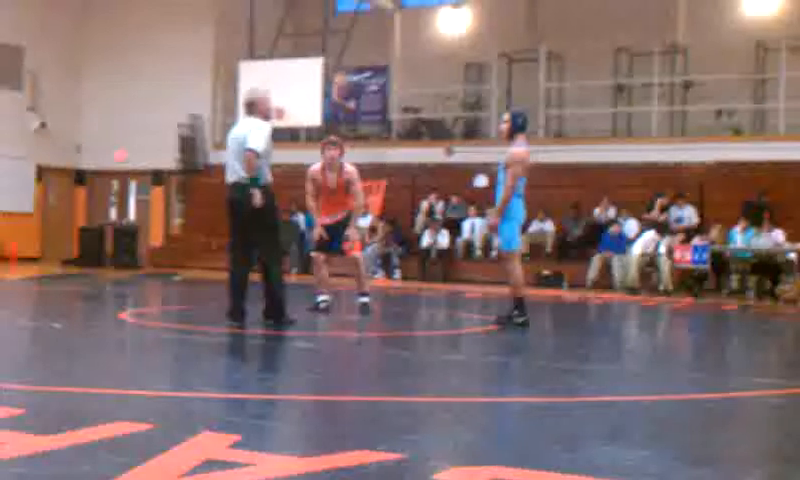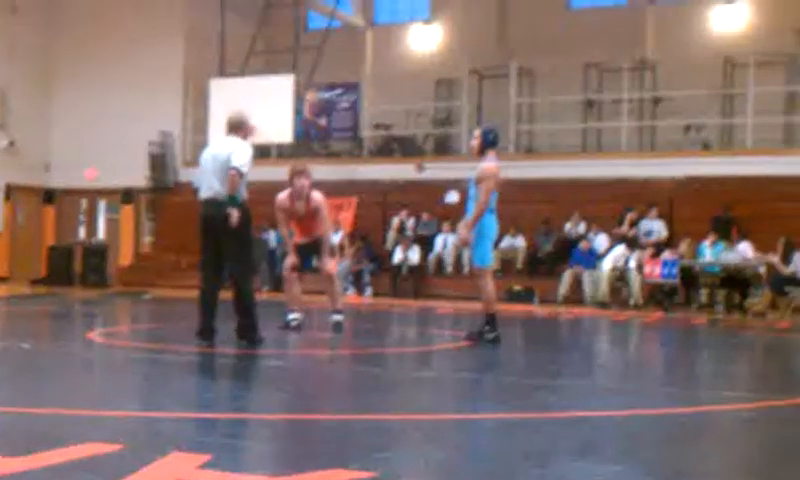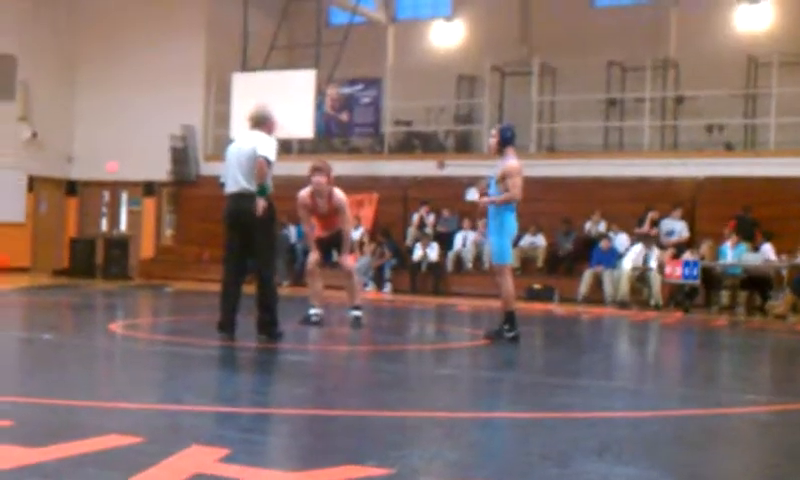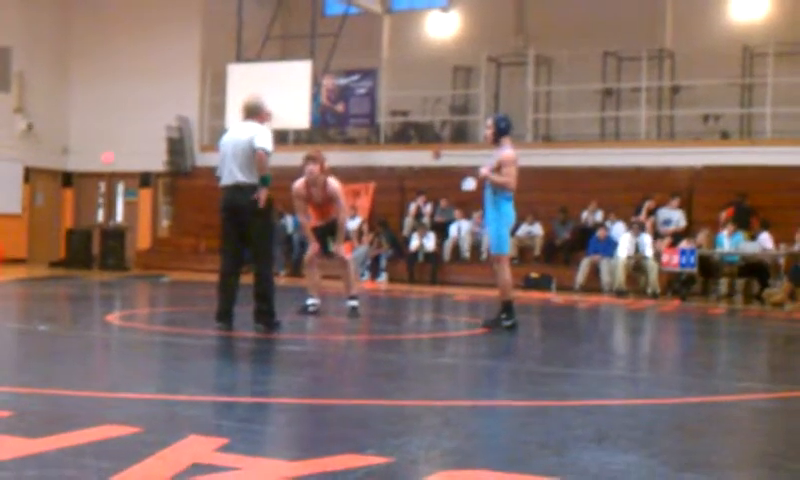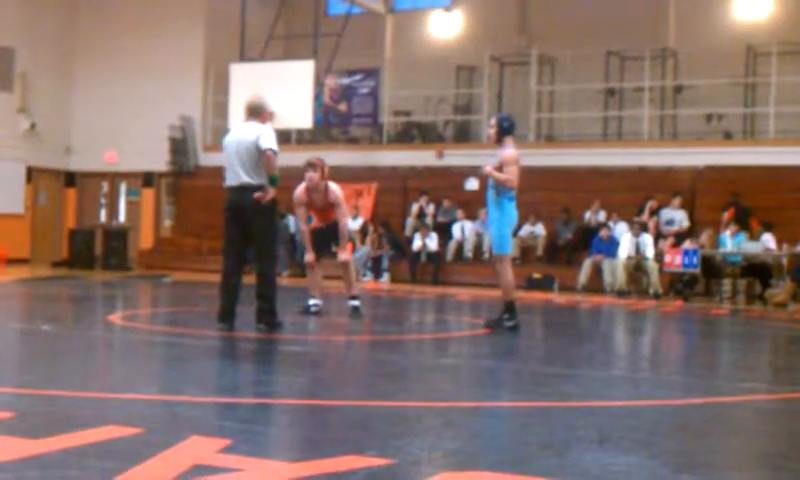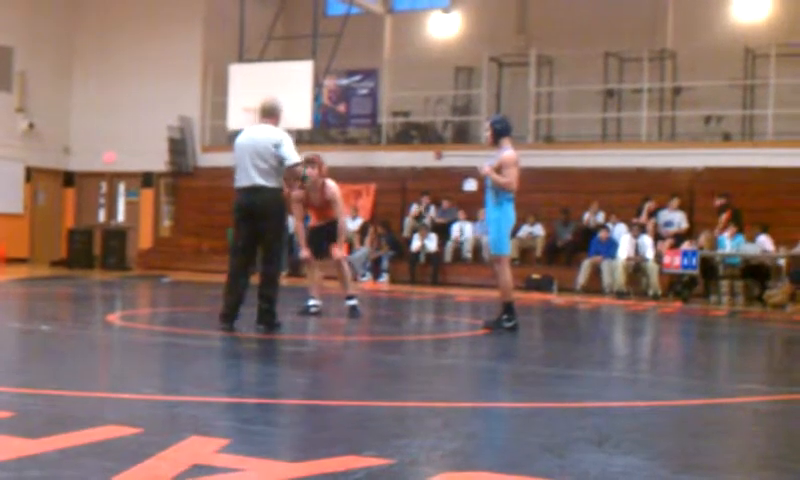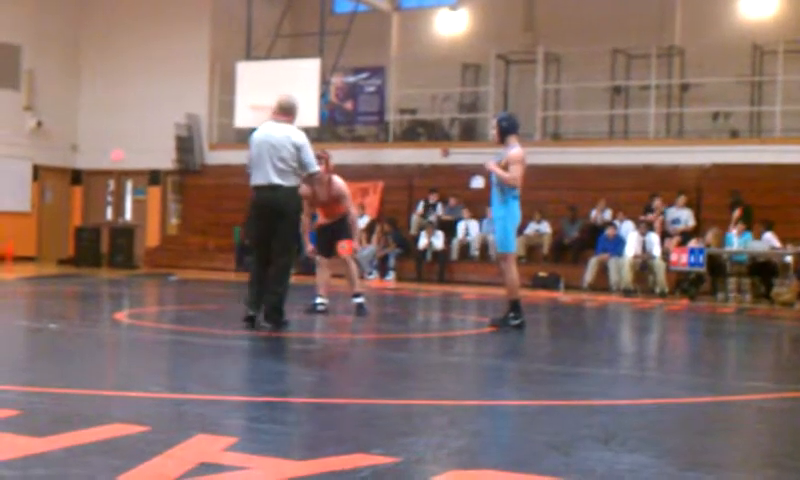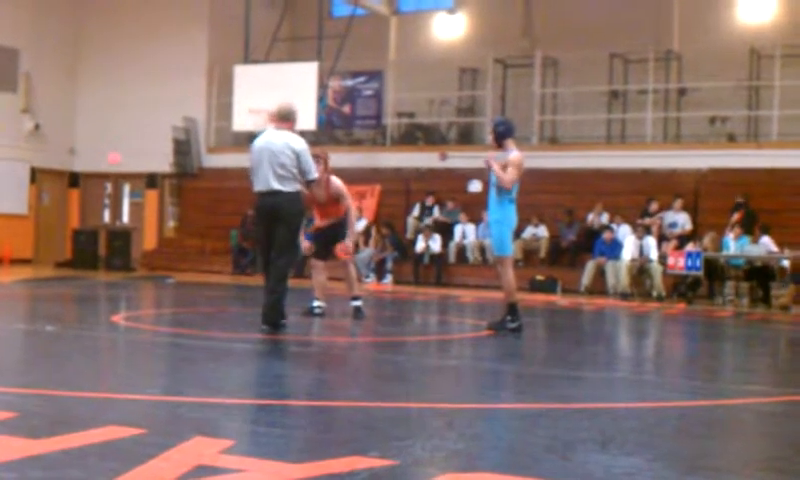
dt=0.4s
person 1, frame 1
left shoulder: (236, 128)
right shoulder: (261, 127)
left elbow: (231, 163)
right elbow: (251, 155)
left wrist: (241, 185)
right wrist: (255, 187)
left hip: (234, 192)
right hip: (255, 192)
left knee: (239, 256)
right knee: (269, 255)
left ankle: (236, 313)
right ankle: (275, 313)
person 1, frame 2
left shoulder: (210, 147)
right shoulder: (242, 146)
left elbow: (199, 184)
right elbow: (234, 174)
left wrist: (209, 201)
right wrist: (233, 206)
left hip: (207, 209)
right hip: (229, 210)
left knee: (209, 273)
right knee: (241, 273)
left ankle: (206, 332)
right ankle: (247, 332)
person 1, frame 3
left shoulder: (234, 143)
right shoulder: (266, 140)
left elbow: (225, 179)
right elbow: (262, 162)
left wrist: (234, 197)
right wrist: (262, 194)
left hip: (233, 203)
right hip: (255, 204)
left knee: (233, 267)
right knee: (264, 267)
left ankle: (226, 325)
right ankle: (267, 327)
person 1, frame 4
left shoulder: (228, 135)
right shoulder: (260, 131)
left elbow: (222, 169)
right elbow: (261, 154)
right wrist: (265, 185)
left hip: (229, 195)
right hip: (252, 196)
left knee: (230, 258)
right knee: (262, 258)
left ankle: (224, 316)
right ankle: (264, 317)
person 1, frame 5
left shoulder: (230, 135)
right shoulder: (263, 131)
right elbow: (269, 154)
right wrist: (272, 184)
left hip: (233, 195)
right hip: (258, 197)
left knee: (232, 258)
right knee: (265, 258)
left ankle: (225, 316)
right ankle: (266, 317)
person 1, frame 6
left shoulder: (241, 136)
right shoulder: (279, 136)
right elbow: (294, 168)
left hip: (244, 196)
right hip: (270, 198)
left knee: (240, 257)
right knee: (271, 259)
left ankle: (228, 315)
right ankle: (265, 317)
person 1, frame 7
left shoulder: (257, 134)
right shoulder: (297, 136)
left elbow: (251, 167)
right elbow: (313, 173)
right wrist: (298, 176)
left hip: (260, 195)
right hip: (286, 196)
left knee: (260, 254)
right knee: (282, 256)
left ankle: (253, 307)
right ankle: (272, 315)
person 1, frame 8
left shoulder: (258, 142)
right shoulder: (297, 142)
left elbow: (253, 175)
right elbow: (311, 179)
right wrist: (306, 191)
left hip: (263, 201)
right hip: (289, 201)
left knee: (269, 258)
right knee: (282, 259)
left ankle: (276, 313)
right ankle: (271, 316)
person 2, frame 1
left shoulder: (517, 151)
right shoulder: (516, 150)
left elbow: (510, 187)
left wrist: (496, 214)
right wrist: (496, 211)
left hip: (509, 210)
right hip: (507, 210)
left knee: (511, 259)
right knee: (510, 260)
left ankle: (520, 312)
right ankle: (517, 310)
person 2, frame 2
left shoulder: (489, 166)
right shoulder: (485, 166)
left elbow: (484, 202)
left wrist: (468, 228)
right wrist: (466, 223)
left hip: (482, 226)
right hip: (479, 226)
left knee: (484, 275)
right knee: (482, 275)
left ankle: (492, 327)
right ankle: (488, 325)
person 2, frame 3
left shoulder: (511, 164)
right shoulder: (504, 163)
left elbow: (516, 195)
left wrist: (490, 200)
right wrist: (490, 196)
left hip: (502, 223)
right hip: (496, 222)
left knee: (503, 273)
right knee: (501, 274)
left ankle: (511, 327)
right ankle: (507, 324)
person 2, frame 4
left shoulder: (507, 154)
right shoulder: (500, 153)
left elbow: (510, 184)
left wrist: (488, 175)
right wrist: (488, 176)
left hip: (500, 212)
right hip: (495, 212)
left knee: (501, 262)
right knee: (498, 263)
left ankle: (508, 315)
right ankle: (505, 313)
person 2, frame 5
left shoulder: (509, 153)
right shoulder: (503, 153)
left elbow: (512, 182)
left wrist: (491, 172)
right wrist: (491, 173)
left hip: (503, 212)
right hip: (497, 211)
left knee: (503, 262)
right knee: (500, 263)
left ankle: (510, 315)
right ankle: (508, 313)
person 2, frame 6
left shoulder: (508, 155)
right shoulder: (502, 155)
left elbow: (512, 185)
left wrist: (489, 174)
right wrist: (489, 174)
left hip: (501, 213)
right hip: (495, 212)
left knee: (502, 263)
right knee: (498, 263)
left ankle: (509, 316)
right ankle: (506, 313)
person 2, frame 7
left shoulder: (515, 153)
right shoulder: (507, 152)
left elbow: (514, 181)
left wrist: (494, 168)
right wrist: (494, 167)
left hip: (507, 211)
right hip: (501, 210)
left knee: (508, 261)
right knee: (504, 261)
left ankle: (516, 313)
right ankle: (513, 311)
person 2, frame 8
left shoulder: (514, 156)
right shoulder: (505, 156)
left elbow: (507, 184)
left wrist: (495, 165)
right wrist: (493, 166)
left hip: (503, 214)
right hip: (497, 214)
left knee: (505, 264)
right knee: (502, 264)
left ankle: (513, 317)
right ankle: (510, 315)
person 3, frame 1
left shoulder: (350, 171)
right shoulder: (314, 171)
left elbow: (359, 200)
right elbow: (311, 199)
left wrist: (352, 226)
right wrist: (317, 224)
left hip: (345, 218)
right hip: (325, 220)
left knee: (355, 256)
right knee: (317, 257)
left ankle: (364, 297)
right ankle: (323, 298)
person 3, frame 2
left shoulder: (317, 199)
right shoulder: (282, 200)
left elbow: (325, 229)
right elbow: (283, 228)
left wrist: (325, 256)
right wrist: (291, 253)
left hip: (319, 239)
right hip: (300, 240)
left knee: (330, 272)
right knee: (288, 273)
left ankle: (337, 316)
right ankle: (295, 315)
person 3, frame 3
left shoulder: (339, 196)
right shoulder: (303, 197)
left elbow: (347, 226)
right elbow: (306, 225)
left wrist: (345, 254)
right wrist: (313, 250)
left hip: (339, 233)
right hip: (321, 233)
left knee: (348, 268)
right knee: (311, 268)
left ankle: (356, 311)
right ankle: (316, 311)
person 3, frame 4
left shoulder: (333, 185)
right shoulder: (298, 187)
left elbow: (342, 215)
right elbow: (302, 216)
left wrist: (339, 243)
right wrist: (312, 241)
left hip: (335, 222)
right hip: (317, 223)
left knee: (343, 258)
right knee: (310, 259)
left ankle: (353, 301)
right ankle: (313, 301)
person 3, frame 5
left shoulder: (334, 191)
right shoulder: (299, 194)
left elbow: (343, 221)
right elbow: (302, 224)
left wrist: (344, 250)
right wrist: (308, 251)
left hip: (336, 224)
right hip: (319, 225)
left knee: (345, 260)
right knee: (311, 260)
left ankle: (354, 301)
right ankle: (315, 301)
person 3, frame 6
left shoulder: (331, 188)
right shoulder: (298, 191)
left elbow: (341, 218)
right elbow: (298, 221)
left wrist: (340, 247)
right wrist: (303, 248)
left hip: (334, 223)
right hip: (317, 224)
left knee: (340, 259)
right knee: (311, 261)
left ankle: (352, 301)
right ankle: (315, 302)
person 3, frame 7
left shoulder: (338, 184)
right shoulder: (305, 188)
left elbow: (351, 212)
right elbow: (305, 216)
left wrist: (355, 239)
right wrist: (307, 242)
left hip: (343, 221)
right hip: (324, 223)
left knee: (347, 256)
right knee: (321, 260)
left ankle: (359, 300)
right ankle: (321, 301)
person 3, frame 8
left shoulder: (335, 184)
left elbow: (351, 209)
left wrist: (350, 238)
right wrist: (303, 239)
left hip: (340, 224)
right hip: (321, 226)
left knee: (346, 259)
right knee: (316, 263)
left ankle: (356, 303)
right ankle: (319, 304)
